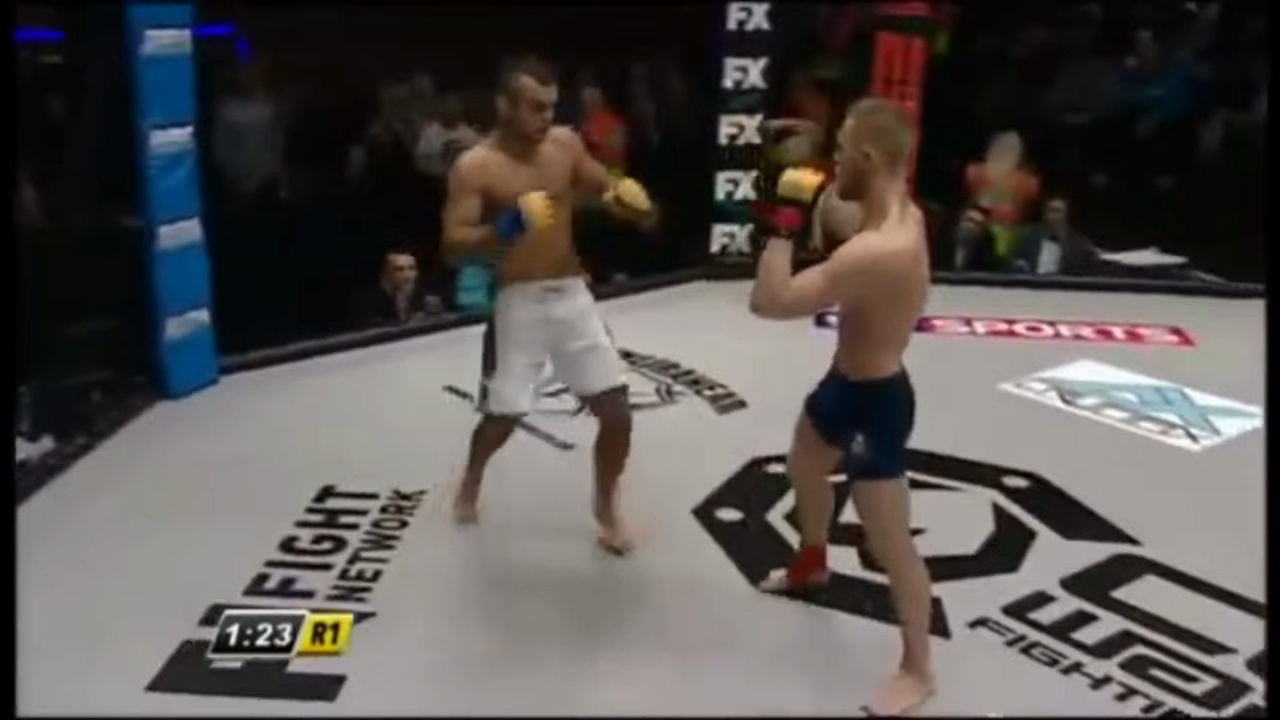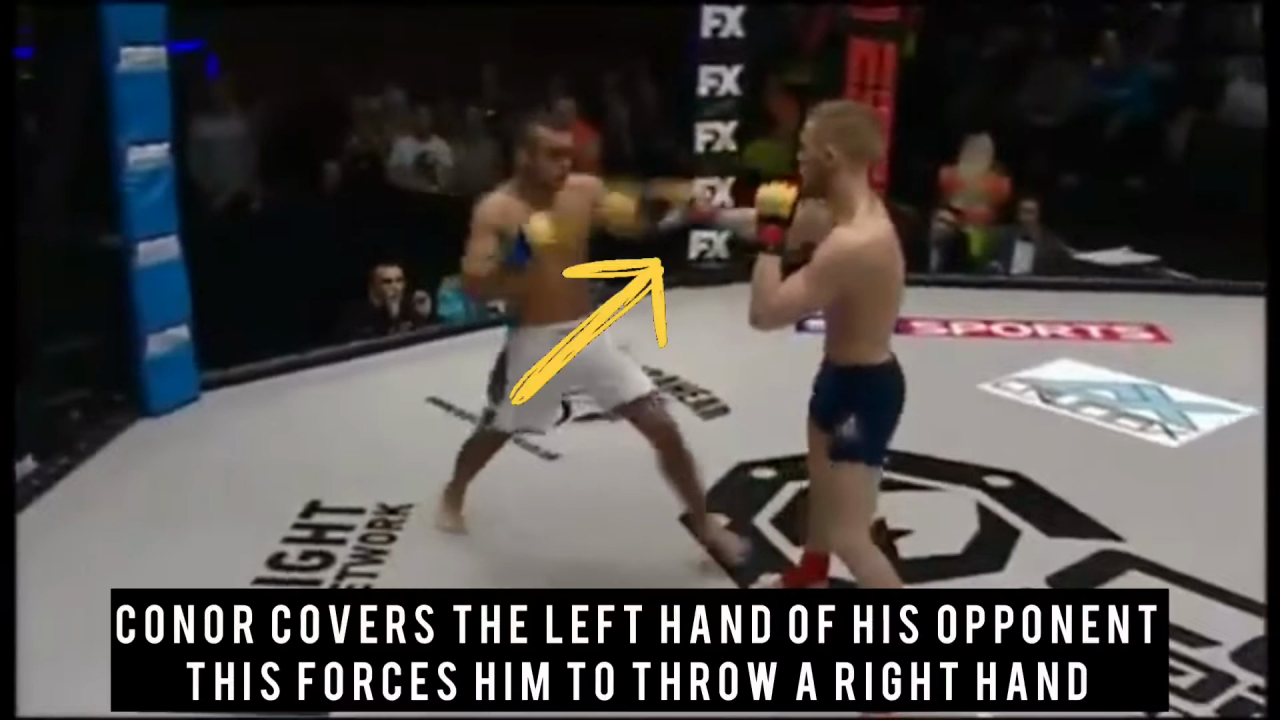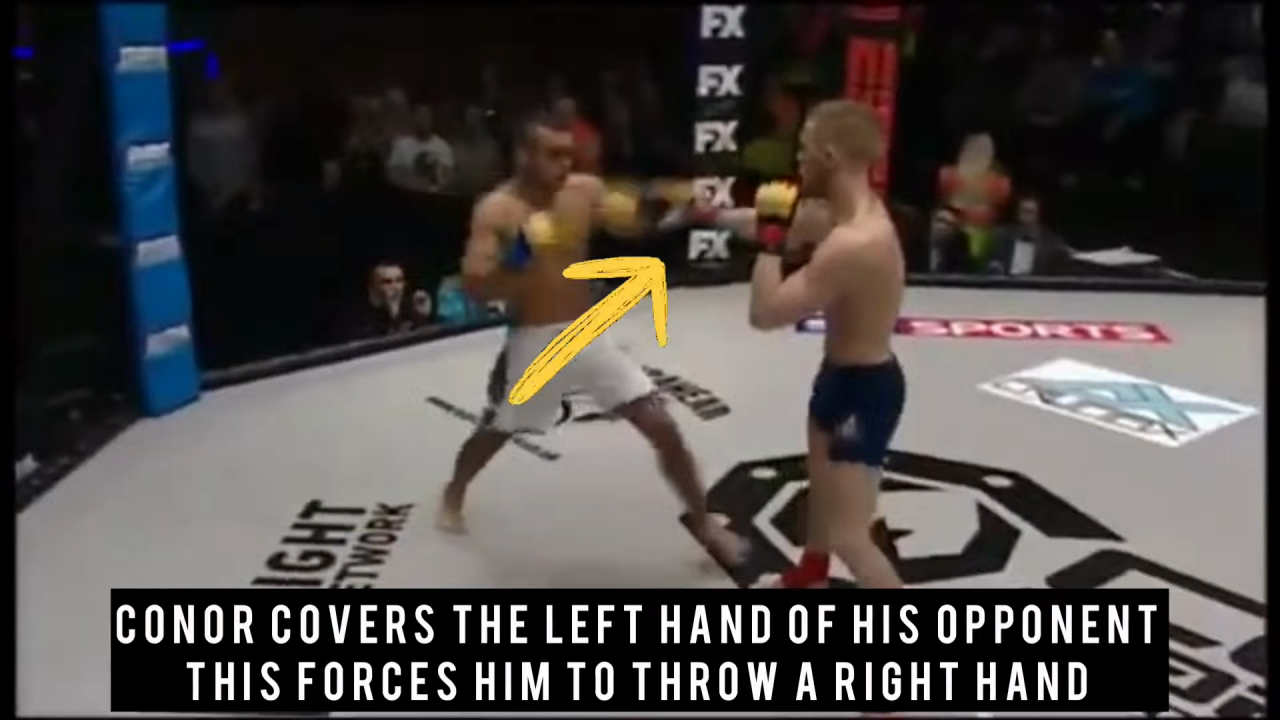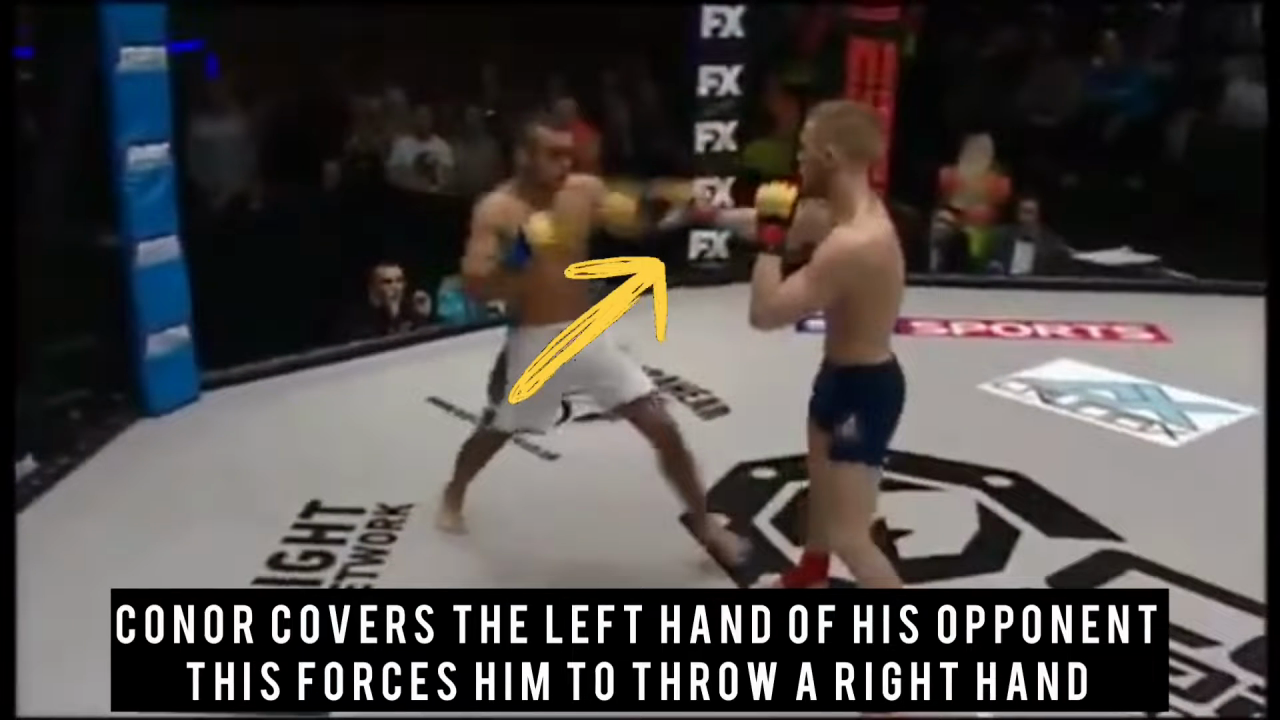
dt=1s
person 1, frame 1
left shoulder: (878, 252)
right shoulder: (900, 212)
left elbow: (768, 301)
right elbow: (839, 220)
left wrist: (784, 219)
right wrist: (808, 185)
left hip: (874, 403)
right hip: (846, 382)
left knee: (890, 545)
right knee: (804, 470)
left ankle: (917, 670)
right ankle: (811, 565)
person 1, frame 2
left shoulder: (854, 244)
right shoulder: (855, 208)
left elbow: (765, 314)
right elbow: (781, 217)
left wrist: (772, 235)
right wrist: (714, 213)
left hip: (864, 392)
right hip: (839, 376)
left knee: (848, 540)
right knee: (820, 485)
right ankle: (809, 575)
person 1, frame 3
left shoulder: (853, 244)
right shoulder: (846, 208)
left elbow: (765, 313)
right elbow: (783, 224)
left wrist: (771, 234)
right wrist: (713, 213)
left hip: (864, 390)
right hip: (842, 375)
left knee: (848, 537)
right knee: (822, 483)
right ankle: (809, 576)
person 1, frame 4
left shoulder: (853, 244)
right shoulder: (851, 207)
left elbow: (765, 313)
right elbow: (782, 225)
left wrist: (770, 233)
right wrist: (713, 214)
left hip: (864, 391)
right hip: (842, 375)
left knee: (847, 537)
right knee: (821, 484)
right ankle: (809, 576)
person 2, frame 1
left shoulder: (566, 144)
right shoulder: (475, 167)
left elbow: (606, 187)
right elbow: (454, 243)
left wrist: (627, 198)
right wrist: (507, 227)
left hip: (572, 295)
right hip: (518, 303)
left knee: (616, 413)
right knee: (501, 417)
left ankle: (605, 508)
right ankle: (471, 483)
person 2, frame 2
left shoulder: (586, 190)
right shoulder: (494, 210)
left elbow: (635, 221)
right elbow: (474, 285)
left wrist: (639, 214)
right wrist: (517, 255)
left hip: (589, 334)
right hip: (534, 342)
left knee: (662, 426)
right knee: (495, 431)
left ankle: (706, 526)
right ankle: (452, 496)
person 2, frame 3
left shoulder: (585, 190)
right shoulder: (494, 210)
left elbow: (635, 222)
right elbow: (475, 286)
right wrist: (515, 260)
left hip: (590, 334)
right hip: (534, 342)
left knee: (662, 427)
right knee: (495, 431)
left ankle: (704, 523)
right ankle: (453, 495)
person 2, frame 4
left shoulder: (585, 190)
right shoulder: (495, 210)
left elbow: (636, 221)
right elbow: (475, 285)
right wrist: (515, 261)
left hip: (590, 335)
right hip: (534, 342)
left knee: (662, 427)
right knee: (495, 431)
left ankle: (704, 523)
right ankle: (453, 495)
